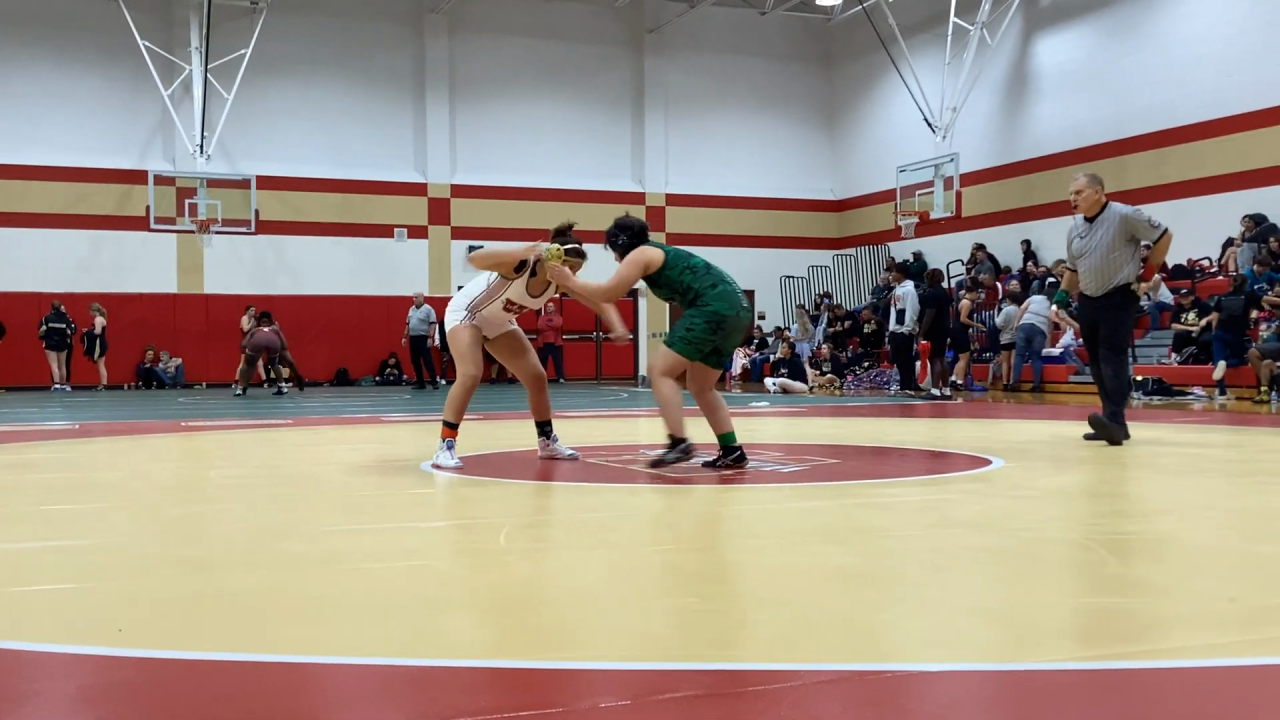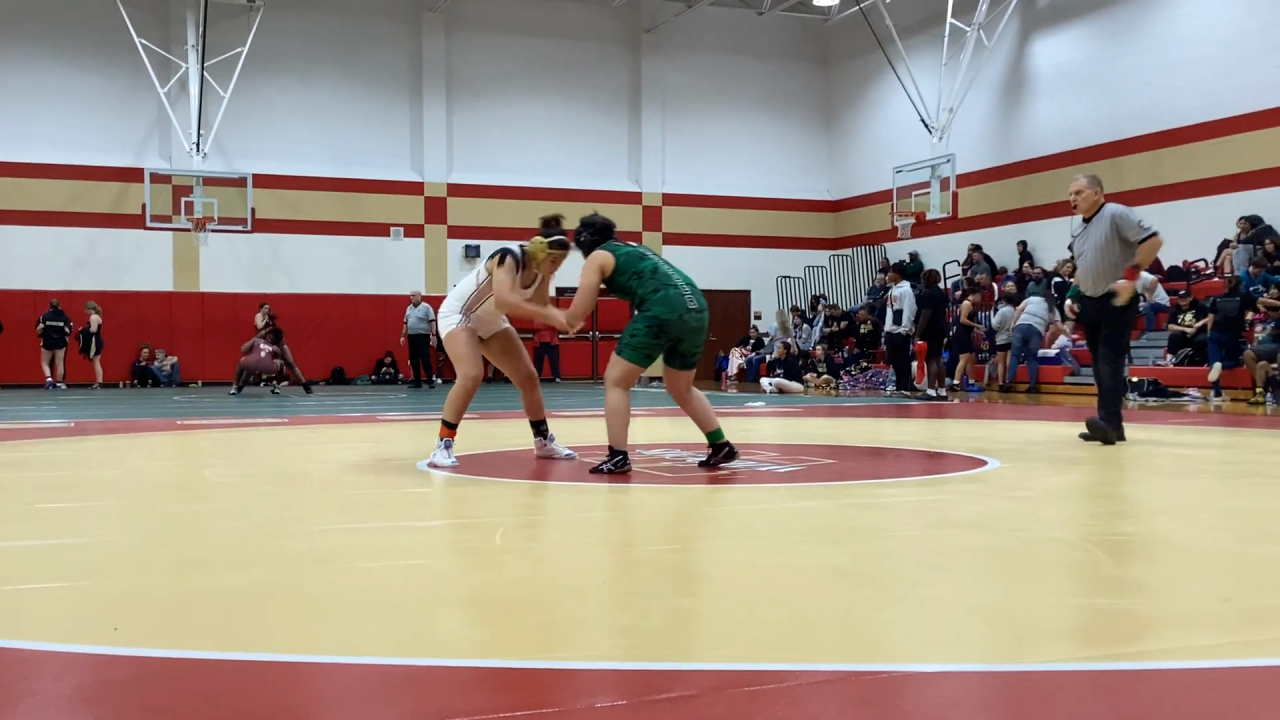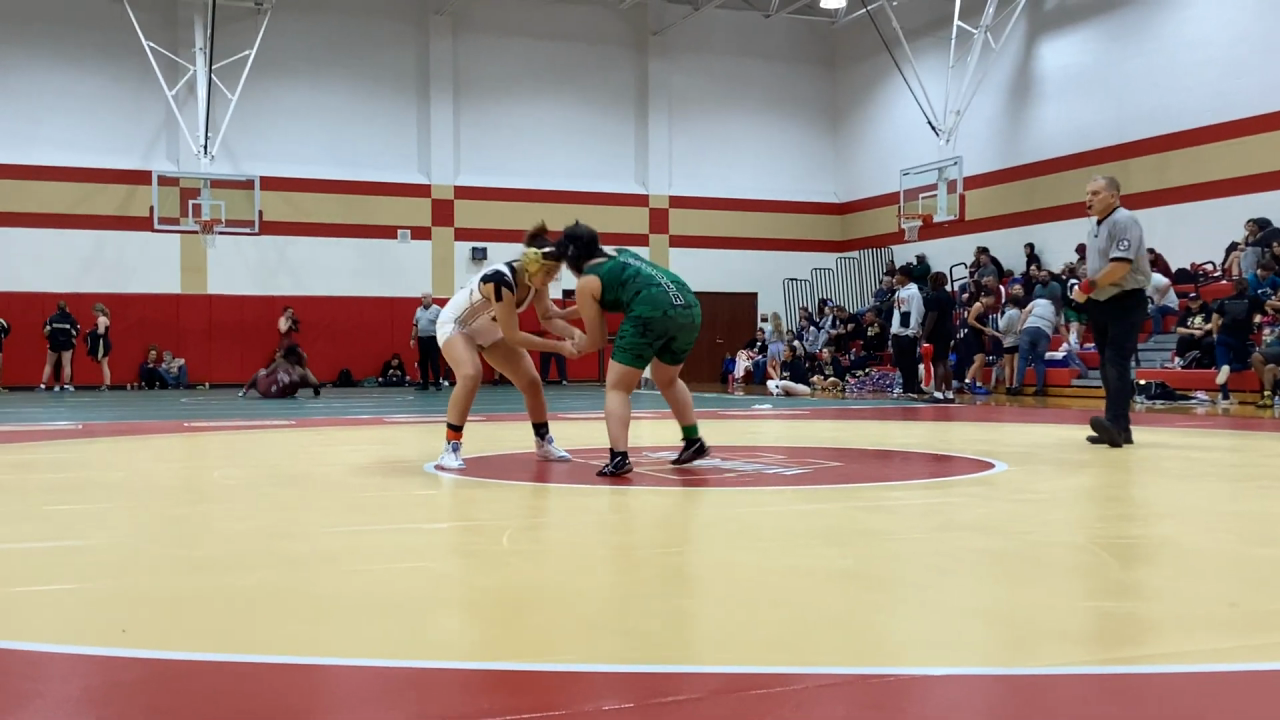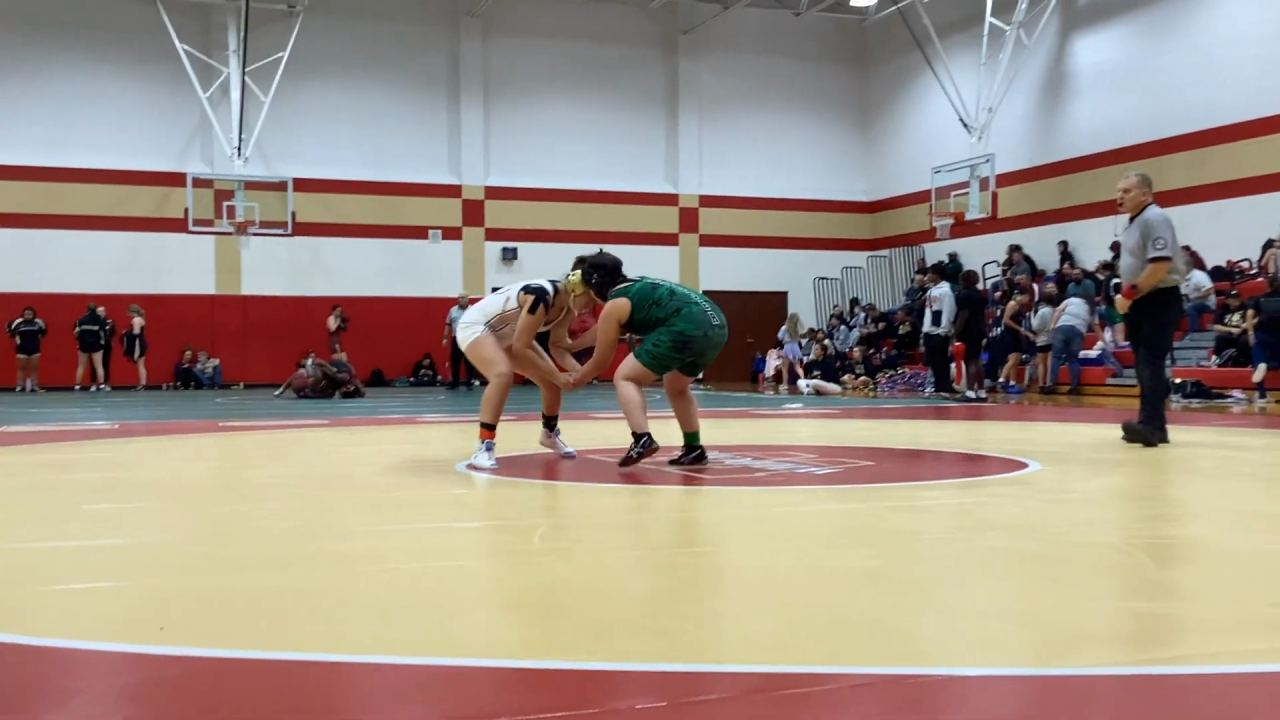
dt=0.3s
person 1, frame 1
left shoulder: (1124, 215)
right shoulder: (1075, 229)
left elbow: (1163, 237)
left wrist: (1147, 274)
left hip: (1119, 298)
right hip: (1087, 301)
left knee: (1112, 359)
right knee: (1097, 363)
left ankle: (1113, 420)
right ankle: (1114, 423)
person 1, frame 2
left shoulder: (1117, 215)
right shoulder: (1078, 228)
left elbow: (1153, 240)
left wrist: (1130, 275)
left hip: (1118, 300)
right hip: (1089, 301)
left knee: (1110, 359)
right knee: (1099, 362)
left ankle: (1108, 421)
right ankle: (1112, 424)
person 1, frame 3
left shoulder: (1123, 221)
right shoulder: (1095, 228)
left elbow: (1120, 265)
left wrist: (1086, 286)
right wrist: (1086, 291)
left hip: (1126, 303)
right hip: (1100, 304)
left knee: (1117, 363)
right knee: (1108, 366)
left ankle: (1114, 423)
right ankle: (1119, 427)
person 1, frame 4
left shoulder: (1154, 219)
right shoulder: (1131, 224)
left elbow: (1161, 264)
left wrist: (1128, 292)
right wrist: (1128, 296)
left hip: (1160, 301)
right hip: (1138, 303)
left knee: (1151, 363)
right knee: (1144, 366)
left ankle: (1149, 424)
right ankle: (1155, 426)
person 2, frame 1
left shoulder: (642, 255)
right shoulder: (666, 256)
left elbow: (607, 293)
left wrist: (570, 281)
left hip: (715, 308)
right hip: (737, 309)
left knee: (660, 371)
right knee: (701, 387)
left ankle: (679, 443)
right ankle: (732, 451)
person 2, frame 2
left shoulder: (597, 257)
right shoulder: (634, 250)
left elbow: (580, 309)
left wrist: (570, 320)
left hip: (663, 312)
right hip: (695, 309)
left knee: (616, 382)
right knee: (680, 388)
left ankle: (618, 457)
right ankle: (721, 446)
person 2, frame 3
left shoulder: (586, 283)
right shoulder: (619, 255)
left elbow: (597, 340)
left wrist: (574, 348)
right wrist: (563, 315)
left hip: (651, 313)
right hip: (688, 308)
left knee: (617, 387)
right knee: (667, 380)
left ankle: (619, 459)
right ankle: (694, 442)
person 2, frame 4
left shoulder: (613, 307)
right shoulder: (639, 283)
left elbow: (600, 362)
left wrist: (575, 378)
left hip: (686, 329)
right hip: (716, 326)
left knee: (624, 378)
right knee: (676, 387)
left ankle: (643, 439)
right ankle: (693, 449)
person 3, frame 1
left shoulder: (561, 281)
right shoulder: (523, 264)
left elbow: (599, 304)
right elbow: (475, 258)
left wrist: (617, 326)
right wrist: (519, 253)
left hip: (500, 323)
right hip: (465, 313)
left knee: (536, 378)
right knee: (470, 375)
left ankle: (547, 442)
right ankle: (445, 447)
person 3, frame 2
left shoulder: (542, 271)
right shoulder: (508, 258)
left elbow: (537, 309)
right elbow: (503, 301)
left wrist: (559, 319)
right wrist: (548, 313)
left hip: (489, 321)
right hip: (456, 314)
left knee: (528, 376)
right knee: (471, 376)
left ankle: (544, 442)
right ankle: (443, 447)
person 3, frame 3
left shoulder: (536, 280)
right shoulder: (501, 280)
left elbow: (549, 317)
right elbow: (512, 335)
left wrist: (574, 333)
right wrist: (558, 346)
left hip: (488, 330)
right hip: (456, 326)
left knee: (531, 382)
right knee: (469, 375)
left ankle: (544, 444)
right ankle: (450, 449)
person 3, frame 4
left shoulder: (568, 306)
right shoulder: (540, 296)
left elbow: (558, 347)
right elbow: (521, 348)
left wrist: (578, 371)
right wrist: (556, 376)
left hip: (506, 335)
right hip: (475, 327)
left knee: (553, 380)
right knee: (503, 374)
left ankle: (550, 434)
right ankle: (483, 449)
